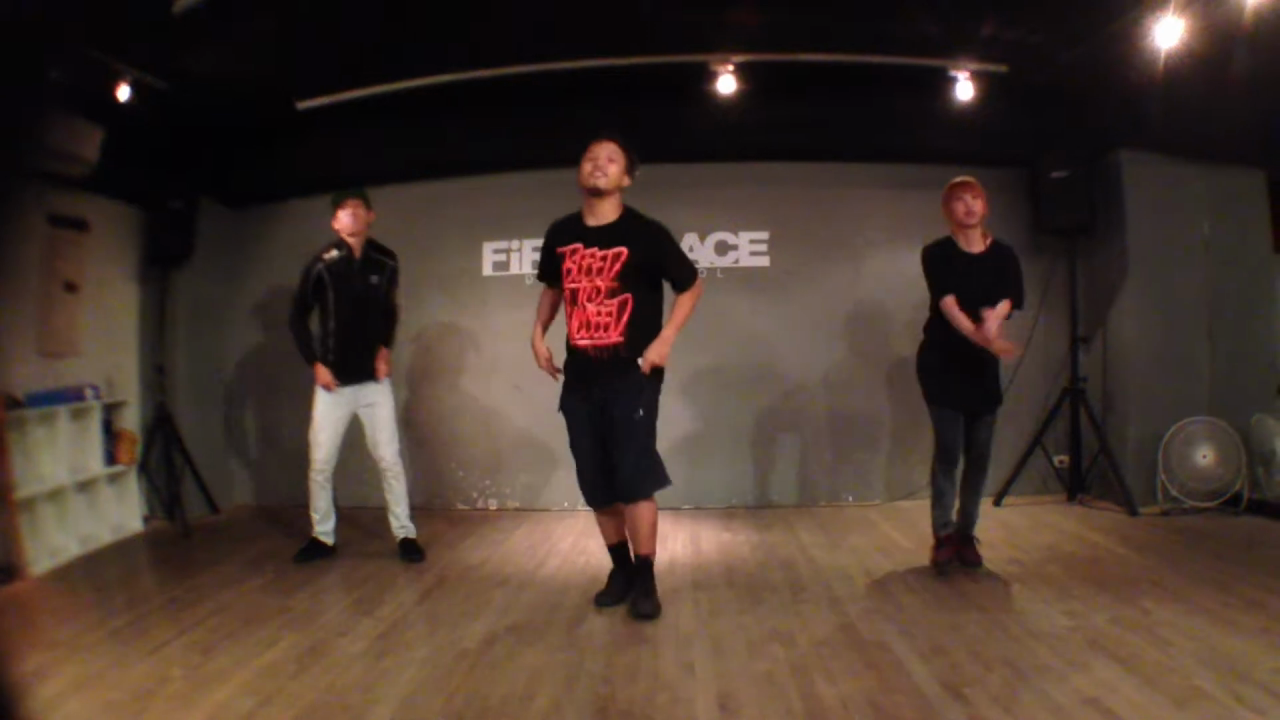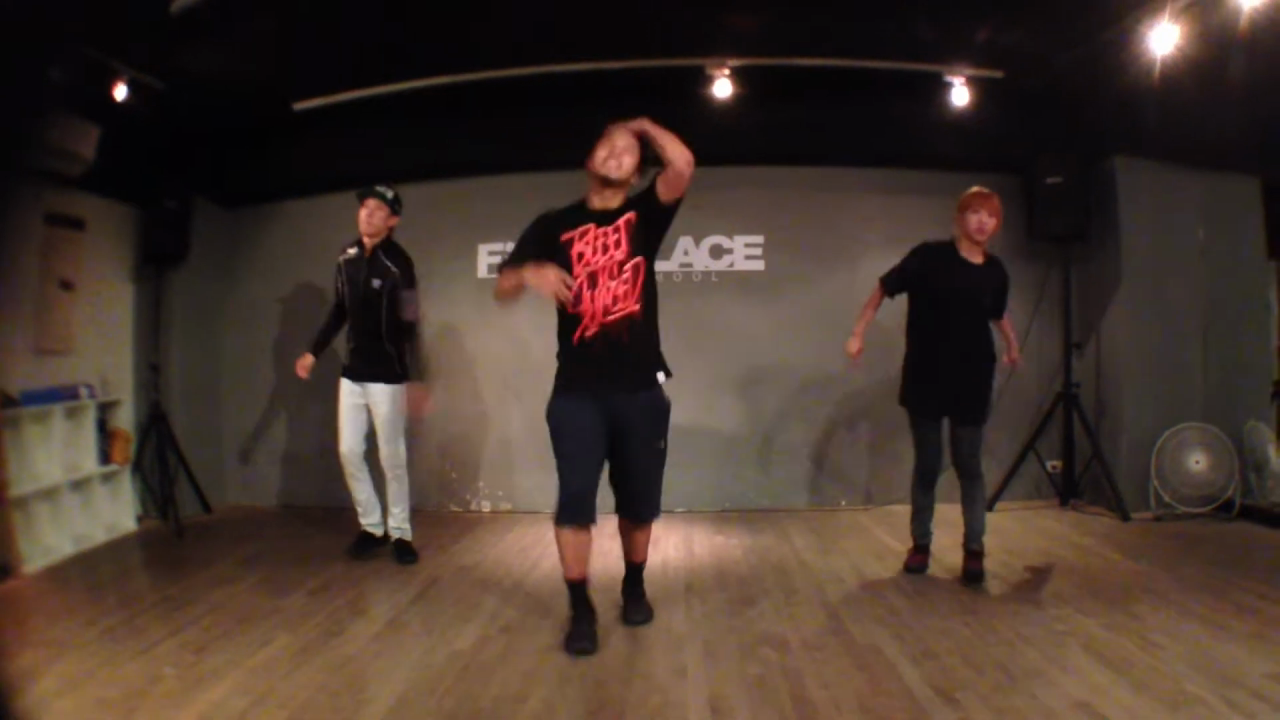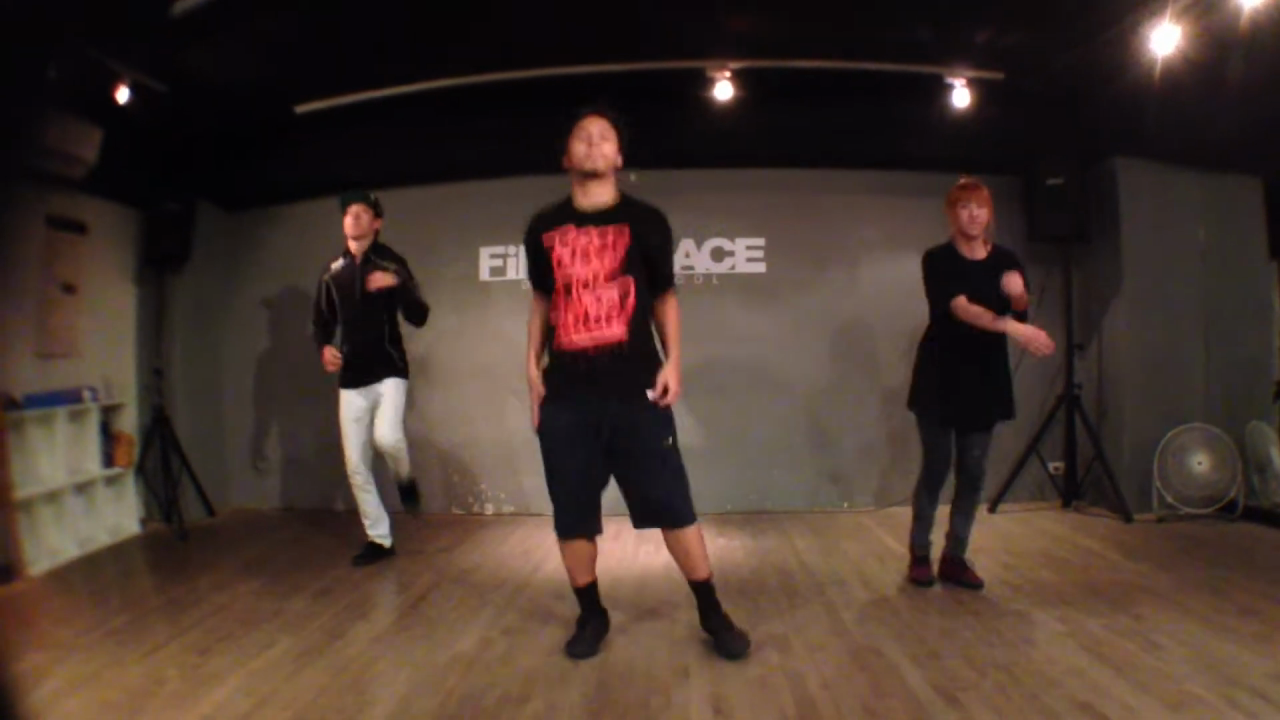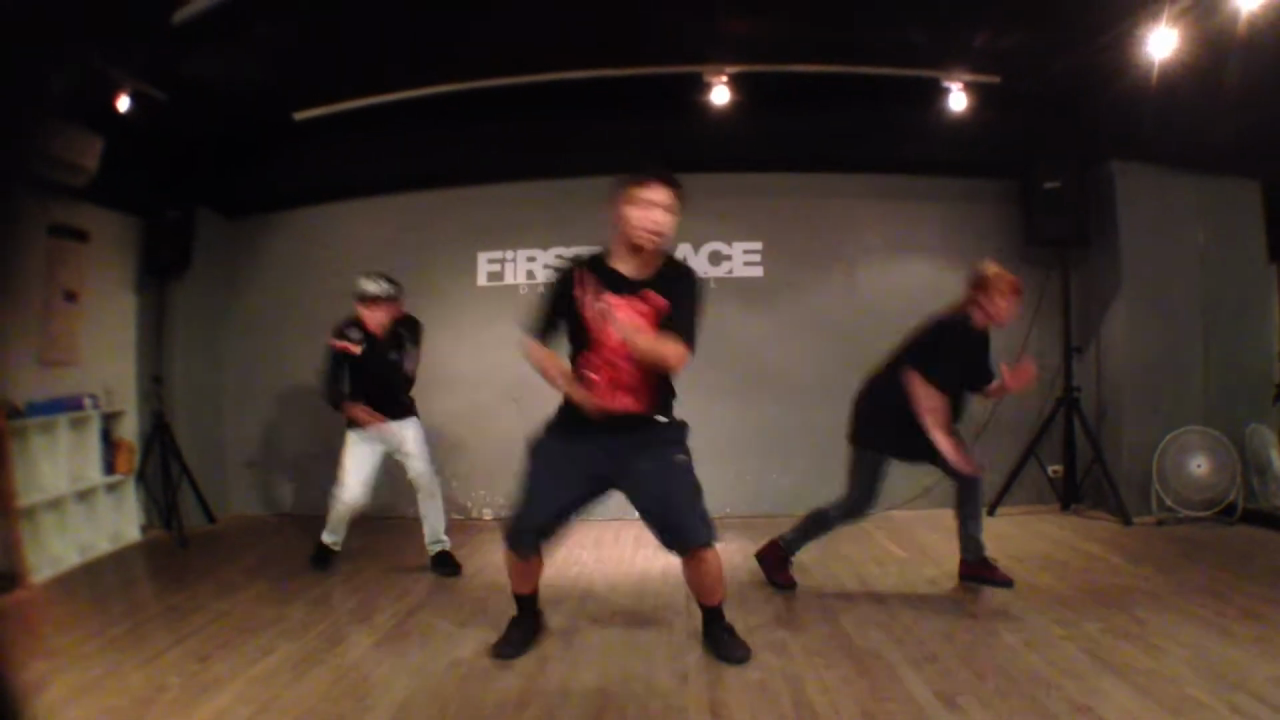
dt=0.7s
person 1, frame 1
left shoulder: (646, 235)
right shoulder: (560, 234)
left elbow: (690, 286)
left wrist: (666, 338)
right wrist: (539, 333)
left hip: (630, 374)
right hip: (579, 377)
left knee: (634, 477)
right knee: (597, 483)
left ankle: (645, 581)
right ankle: (622, 570)
person 1, frame 2
left shoulder: (645, 213)
right shoulder: (555, 225)
left elbow: (682, 163)
right elbow: (503, 289)
left wrist: (644, 128)
right wrist: (533, 273)
left hip: (641, 382)
right hip: (578, 386)
left knee: (639, 500)
right knee: (576, 498)
left ankle: (634, 585)
right ankle: (580, 608)
person 1, frame 3
left shoulder: (645, 221)
right shoulder: (544, 226)
left elbow: (665, 297)
left wrist: (674, 362)
right wrist: (533, 369)
left hip: (634, 393)
right hip: (566, 396)
left knee: (671, 509)
right knee: (573, 515)
left ankle: (712, 612)
right ankle: (591, 614)
person 1, frame 4
left shoulder: (679, 281)
right shoulder: (579, 276)
left elbow: (676, 358)
right elbow: (534, 343)
left wrist: (622, 328)
right wrist: (563, 380)
left hip: (652, 431)
right hip: (580, 435)
left knee: (694, 540)
right knee: (525, 530)
left ankle: (715, 625)
right ankle: (526, 616)
person 2, frame 1
left shoulder: (1002, 255)
right shoulder: (936, 254)
left elbow: (1008, 301)
right elbow: (948, 306)
left wrist: (994, 322)
right wrist: (981, 337)
left hip: (983, 369)
right hip: (942, 365)
left knee: (979, 454)
right knee: (948, 449)
left ankle: (963, 534)
right ankle: (943, 537)
person 2, frame 2
left shoulder: (995, 272)
right shoulder: (928, 257)
right elbow: (885, 288)
left wrist: (1012, 344)
right wrist: (858, 332)
left hip: (973, 382)
right hip: (925, 378)
left knee: (968, 464)
right knee: (928, 464)
left ankle: (974, 550)
right ankle: (920, 543)
person 2, frame 3
left shoulder: (1005, 260)
right shoulder: (937, 260)
left elbow: (1022, 304)
right elbow: (961, 308)
left wrist: (1017, 291)
right wrist: (1012, 328)
left hip: (986, 381)
right hip: (940, 379)
left knee: (972, 472)
right knee: (935, 468)
left ankle: (954, 556)
right ankle: (920, 554)
person 2, frame 4
left shoulder: (973, 336)
right shoulder: (952, 332)
left elbow: (983, 388)
right elbow: (917, 378)
left wrist: (1008, 383)
right wrist: (937, 432)
left hip: (916, 419)
right hip: (880, 415)
left knee: (968, 476)
right knee: (856, 503)
left ankle: (973, 560)
right ankle: (779, 551)
person 3, frame 1
left shoulder: (386, 262)
right shoulder: (322, 264)
right elbow: (297, 318)
left wrist: (385, 349)
right wrist: (315, 363)
left hip: (374, 380)
right hip: (334, 380)
left knee: (389, 459)
right knee: (320, 462)
left ankle: (405, 535)
right ankle: (322, 537)
person 3, frame 2
left shoulder: (398, 264)
right shoulder: (347, 259)
left elbow: (407, 326)
left wrist: (415, 380)
right wrist: (314, 352)
left hip: (387, 376)
right hip: (353, 374)
left knee: (391, 458)
right knee: (349, 453)
left ankle: (400, 534)
right ankle: (372, 529)
person 3, frame 3
left shoulder: (391, 264)
right shoulder: (333, 270)
left elbow: (420, 316)
right elbow: (322, 321)
left wrist: (396, 287)
right wrist: (325, 346)
left hip: (388, 373)
right hip: (350, 380)
left knee: (387, 439)
right knee: (355, 465)
left ankle: (404, 476)
right ankle: (379, 540)
person 3, frame 4
left shoulder: (408, 328)
right shoulder: (346, 334)
left elbow: (403, 384)
right elbow: (332, 390)
left wrist: (363, 354)
right wrist: (351, 408)
left hip: (402, 420)
right hip: (364, 425)
left knee: (424, 475)
right knee: (351, 497)
left ankle: (438, 547)
right ankle: (329, 541)
